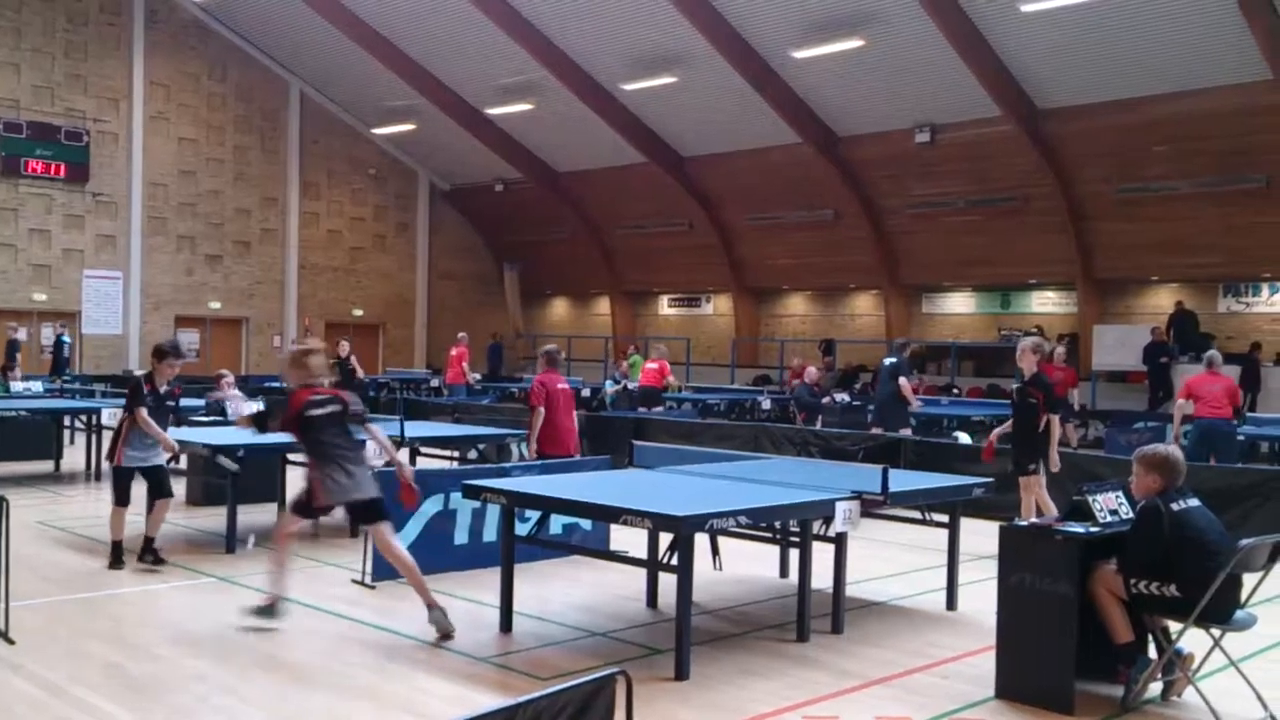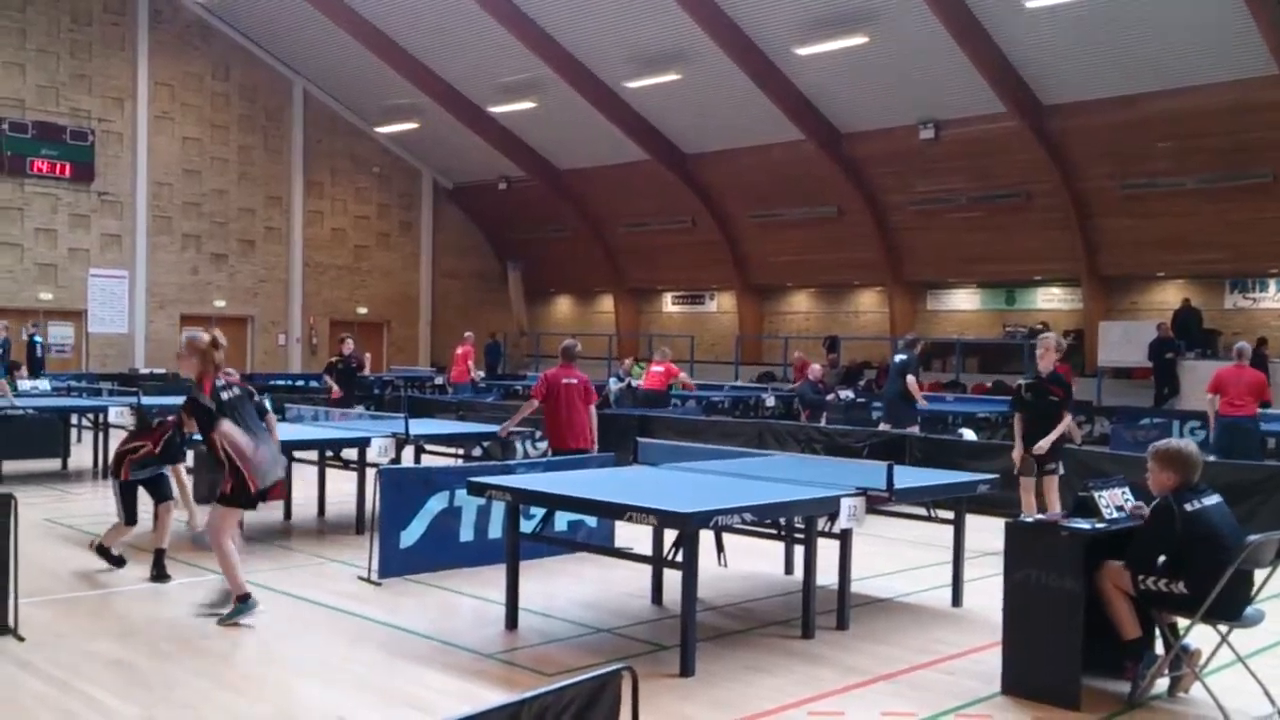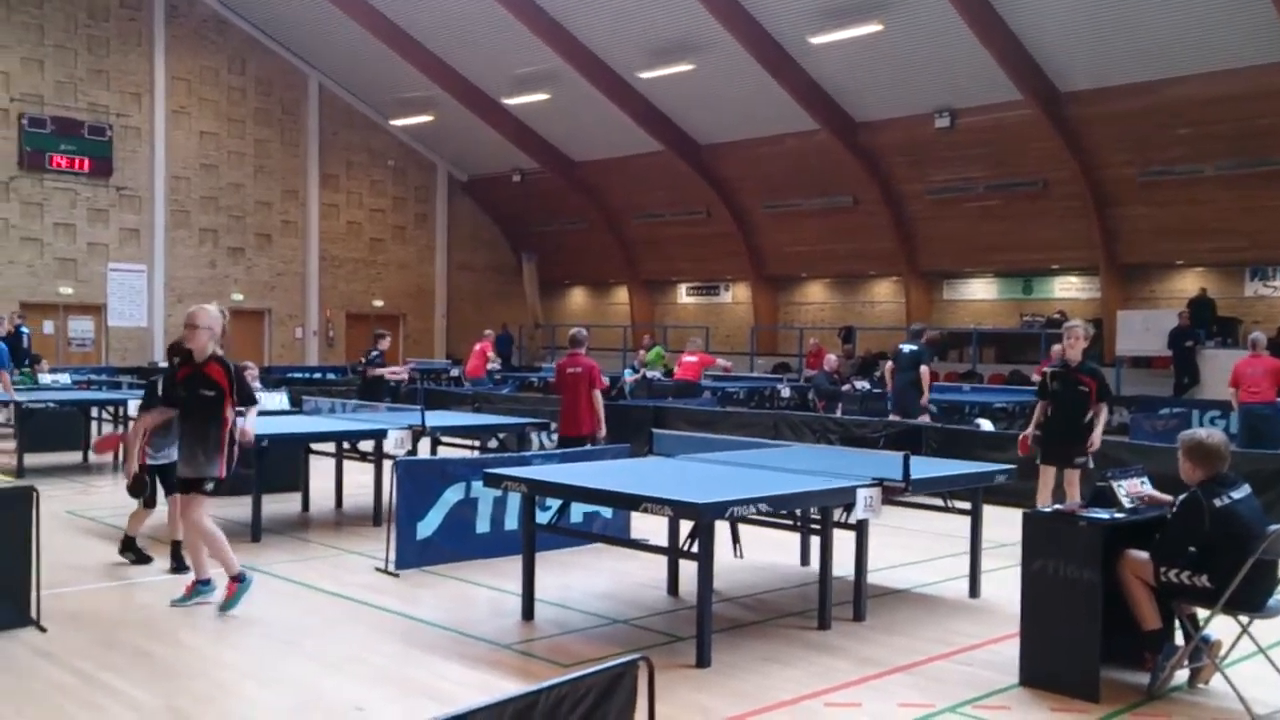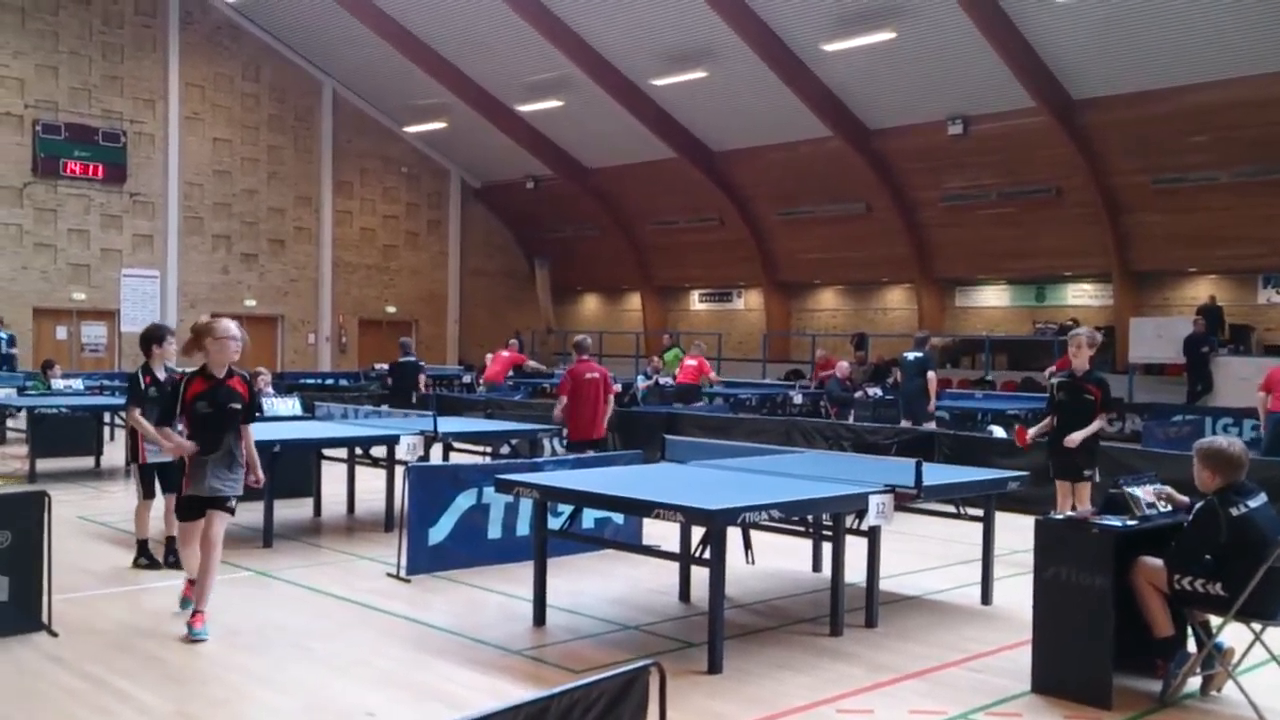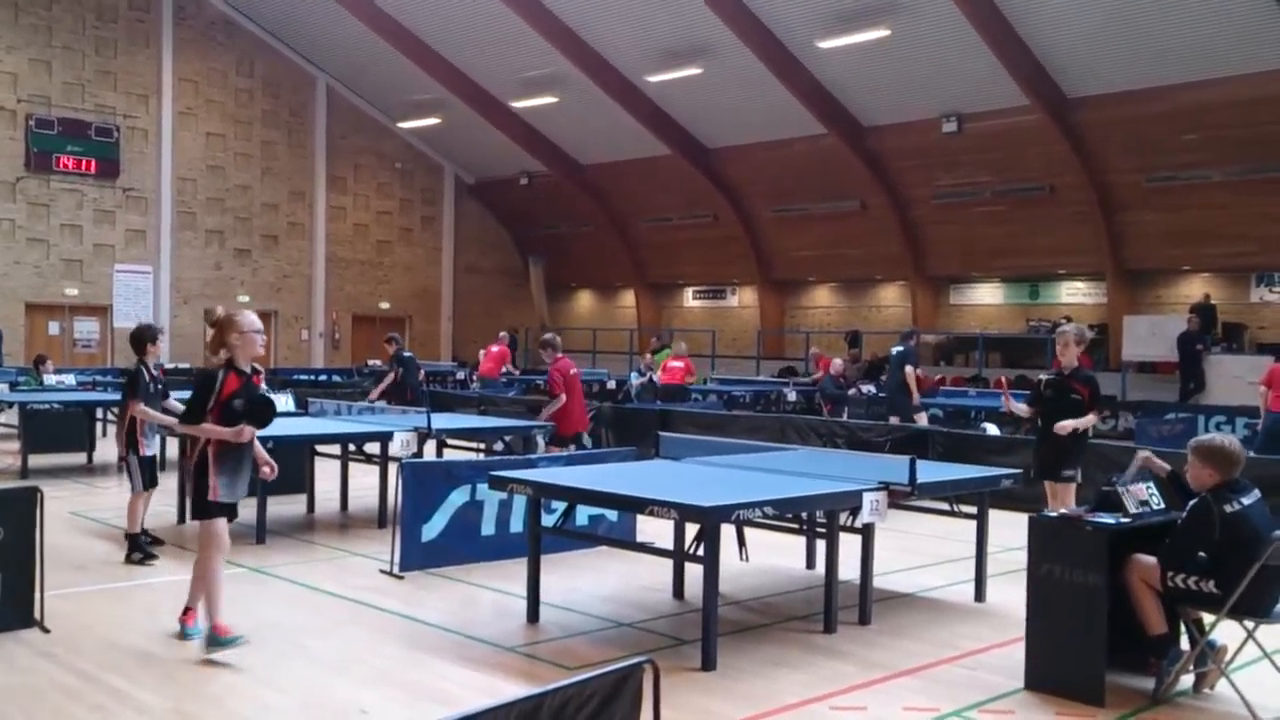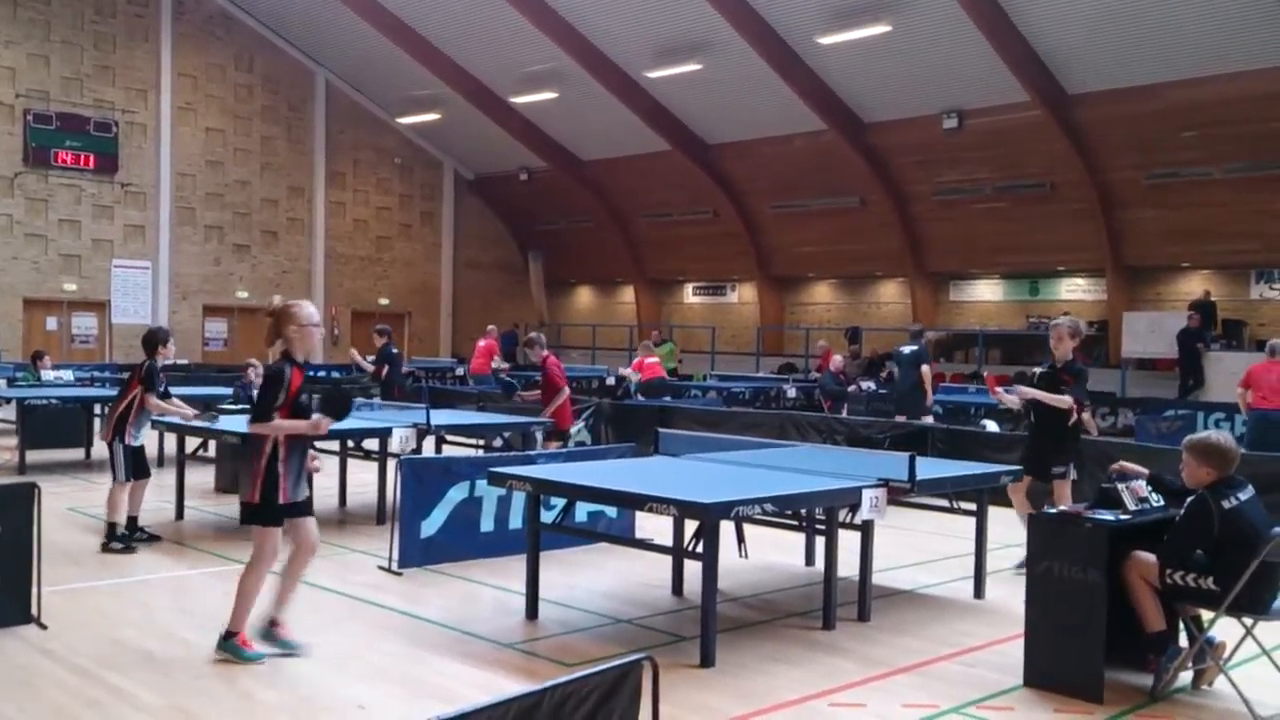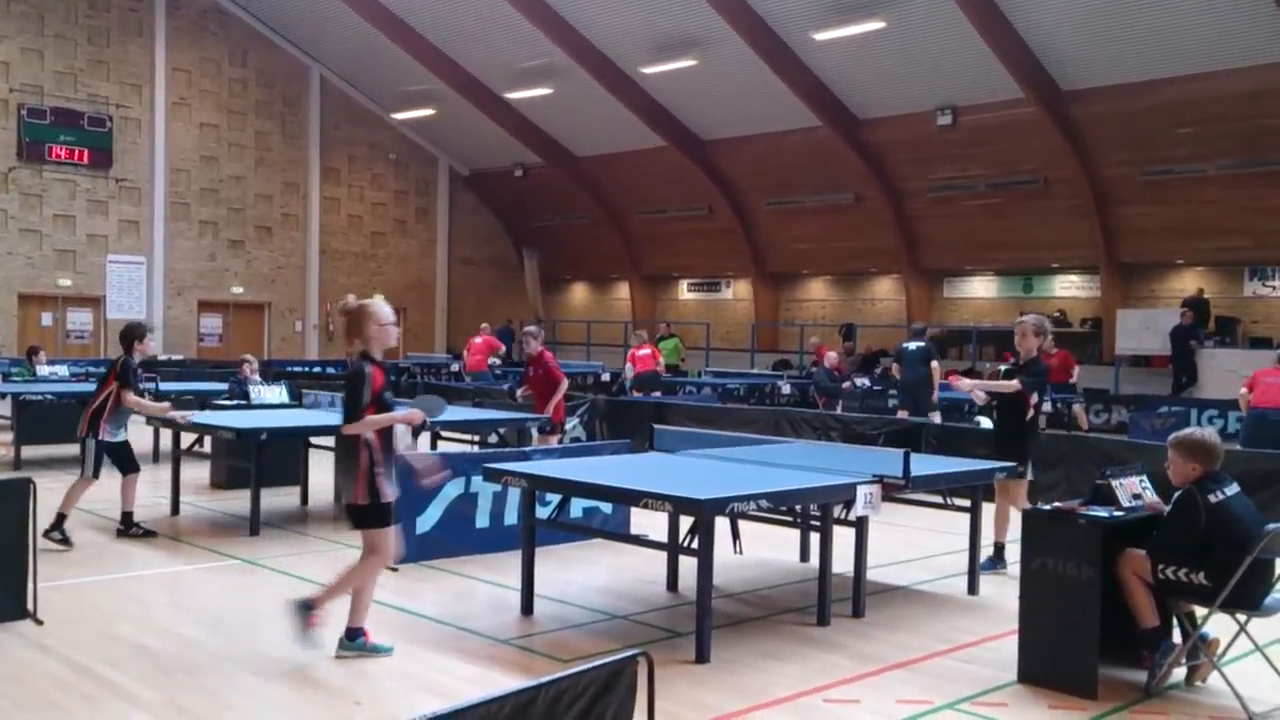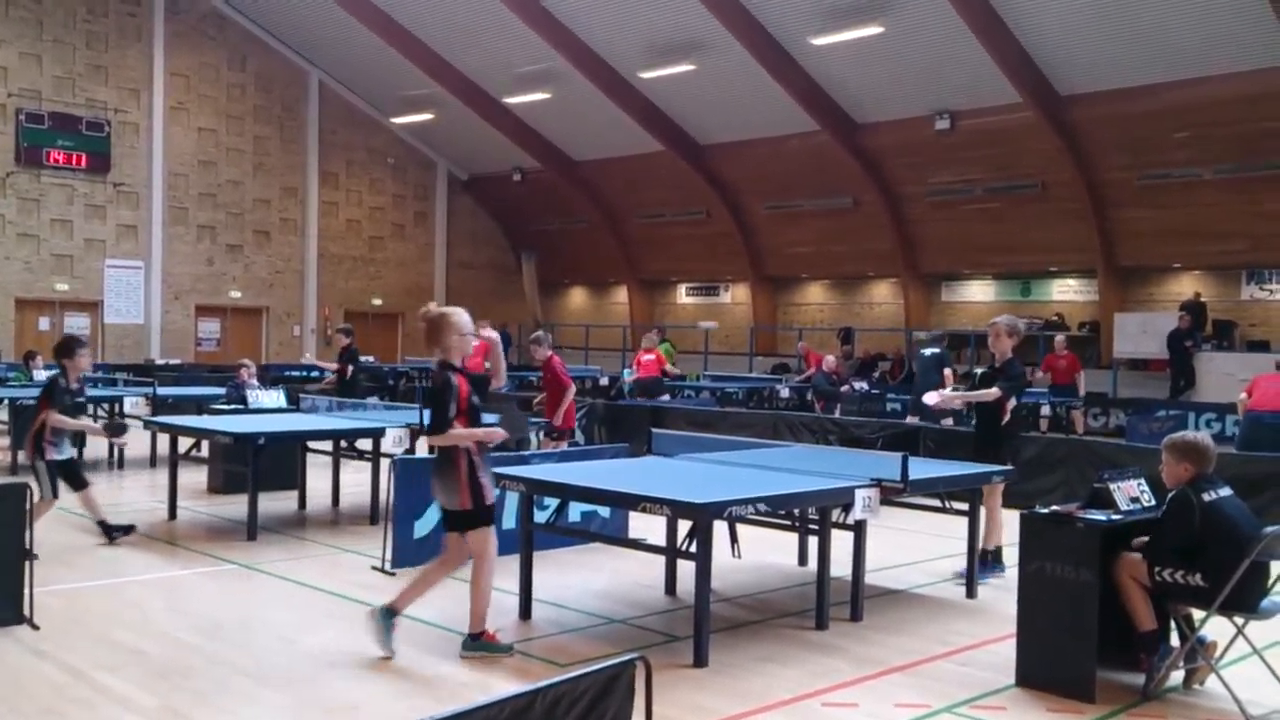
dt=0.4s
person 1, frame 1
left shoulder: (293, 404)
right shoulder: (341, 397)
left elbow: (254, 424)
right elbow: (372, 429)
left wrist: (237, 415)
right wrist: (398, 461)
left hip: (325, 483)
right hip: (358, 480)
left knee: (283, 531)
right knee: (389, 545)
left ankle: (274, 602)
right ankle: (432, 607)
person 1, frame 2
left shoulder: (197, 396)
right shoulder: (235, 384)
left elbow: (223, 426)
right elbow: (268, 417)
left wrist: (254, 453)
right wrist: (273, 450)
left hip: (247, 470)
right hip: (266, 463)
left knee: (218, 533)
right knee: (224, 527)
left ankle: (243, 599)
right ankle: (234, 589)
person 1, frame 3
left shoulder: (226, 369)
right shoulder: (178, 369)
left elbow: (252, 405)
right elbow: (168, 408)
left wrist: (247, 425)
right wrist: (139, 426)
left hip: (214, 455)
right hip: (188, 454)
left knee: (196, 518)
right knee: (187, 519)
left ankle: (237, 577)
right ankle: (203, 583)
person 1, frame 4
left shoulder: (243, 384)
right shoulder: (188, 384)
right elbow: (164, 425)
left wrist: (255, 465)
right wrist: (177, 444)
left hip: (228, 473)
right hip: (193, 472)
left knee: (212, 539)
right knee: (188, 539)
left ankle: (198, 614)
right ankle: (192, 581)
person 1, frame 5
left shoulder: (255, 379)
right shoulder: (215, 378)
right elbow: (186, 424)
left wrist: (261, 456)
right wrist: (229, 434)
left hip: (236, 474)
right hip: (210, 471)
left knee: (211, 546)
right knee: (219, 545)
left ankle: (190, 611)
right ankle: (215, 629)
person 1, frame 6
left shoulder: (299, 371)
right shoulder: (280, 372)
right elbow: (258, 423)
left wrist: (304, 450)
right wrist: (306, 426)
left hip: (291, 476)
right hip: (269, 474)
left knee: (308, 543)
right knee: (266, 553)
left ankle: (273, 623)
right ankle: (232, 637)
person 1, frame 7
left shoulder: (378, 370)
right shoulder: (362, 372)
right elbow: (351, 425)
right wrist: (401, 417)
left hip: (377, 472)
right hip: (364, 472)
left knee: (378, 552)
right knee: (383, 552)
left ankle: (355, 634)
right ankle: (312, 605)
person 1, frame 8
left shoulder: (459, 377)
right shoulder: (446, 381)
left elbow: (497, 383)
right elbow: (436, 436)
left wrist: (496, 346)
right wrist: (484, 434)
left hip: (459, 477)
right hip: (464, 478)
left knee: (453, 557)
right knee: (486, 554)
left ankle: (390, 611)
right ankle: (477, 635)
person 2, frame 1
left shoulder: (1153, 509)
right shoulder: (1189, 502)
left elbow: (1130, 565)
left wrist: (1114, 565)
right wrist: (1124, 564)
left hip: (1197, 598)
right hip: (1224, 597)
left knee: (1100, 578)
right knee: (1142, 581)
left ankle: (1135, 664)
right ankle: (1171, 657)
person 2, frame 2
left shoulder: (1167, 506)
right shoulder: (1210, 497)
left elbow: (1137, 561)
right wrist: (1151, 519)
left hip: (1207, 595)
right hip: (1235, 594)
left knee: (1108, 573)
right knee: (1156, 572)
left ankle: (1142, 661)
right ankle: (1178, 653)
person 2, frame 3
left shoulder: (1196, 500)
right shoulder: (1238, 487)
left elbow: (1162, 554)
right wrist: (1166, 501)
left hip: (1230, 588)
right hip: (1258, 585)
left knee: (1129, 562)
right knee: (1178, 565)
left ankle: (1162, 651)
right ankle: (1198, 643)
person 2, frame 4
left shoulder: (1212, 509)
right shoulder: (1254, 494)
left elbow: (1176, 561)
right wrist: (1182, 502)
left hip: (1243, 596)
left knee: (1142, 569)
right knee: (1186, 577)
left ankle: (1175, 658)
right ankle: (1210, 651)
person 2, frame 5
left shoulder: (1206, 507)
right shoulder: (1246, 490)
left elbow: (1169, 558)
right wrist: (1161, 468)
left hip: (1237, 594)
left knee: (1135, 566)
right knee: (1180, 572)
left ankle: (1168, 656)
right ankle: (1204, 649)
person 2, frame 6
left shoulder: (1204, 504)
right shoulder: (1240, 487)
left elbow: (1168, 555)
right elbow: (1181, 490)
right wrist: (1141, 472)
left hip: (1236, 590)
left knee: (1134, 563)
right knee: (1177, 571)
left ankle: (1166, 653)
right ankle: (1202, 646)
person 2, frame 7
left shoulder: (1190, 497)
right shoulder: (1225, 485)
left elbow: (1158, 551)
right wrist: (1166, 511)
left hip: (1229, 586)
right hip: (1254, 582)
left knee: (1128, 561)
right knee: (1168, 568)
left ankle: (1160, 649)
right ankle: (1195, 642)
person 2, frame 8
left shoulder: (1183, 497)
right shoulder: (1219, 489)
left elbow: (1156, 554)
left wrist: (1147, 545)
right wrist: (1155, 541)
left hip: (1225, 587)
right hip: (1250, 584)
left knee: (1125, 565)
right knee: (1165, 571)
left ankle: (1157, 653)
right ankle: (1193, 646)
person 3, frame 1
left shoulder: (174, 391)
right shoulder: (140, 385)
right elbow: (142, 417)
left wrist: (166, 445)
right wrist: (166, 439)
left hip: (153, 453)
right hip: (126, 452)
left knee: (164, 498)
right knee: (121, 504)
left ankle: (148, 548)
right ankle: (116, 551)
person 3, frame 2
right shoulder: (173, 433)
right elbow: (179, 475)
right wrist: (192, 511)
left hip: (153, 467)
right hip: (129, 469)
left knee: (166, 507)
right knee: (129, 523)
left ankle: (159, 564)
right ankle: (102, 546)
person 3, frame 3
right shoulder: (156, 386)
left hip: (171, 453)
right hip: (147, 454)
left knee: (177, 499)
right knee: (148, 507)
left ankle: (177, 553)
right ankle: (128, 544)
person 3, frame 4
left shoulder: (175, 378)
right shoulder: (139, 378)
right elbow: (133, 417)
right wrist: (160, 440)
left hip: (169, 450)
right hip: (145, 450)
left knee: (173, 497)
right knee: (146, 500)
left ankle: (171, 550)
right ankle: (142, 552)
person 3, frame 5
left shoulder: (155, 374)
right shoulder: (138, 374)
left elbow: (167, 402)
right elbow: (137, 409)
right wrist: (172, 422)
left hip: (150, 440)
right hip: (136, 442)
left knee: (149, 488)
right knee: (140, 491)
left ankle: (137, 531)
right ankle: (134, 547)
person 3, frame 6
left shoulder: (157, 373)
right shoulder: (149, 368)
left elbow: (170, 401)
right elbow: (151, 402)
left wrist: (197, 414)
right wrist: (183, 414)
left hip: (133, 433)
right hip: (120, 431)
left knee: (142, 478)
right knee: (122, 482)
left ankle: (131, 528)
right ankle: (111, 537)
person 3, frame 7
left shoulder: (135, 369)
right shoulder: (125, 364)
left elbow: (139, 404)
right elbow: (128, 400)
left wrist: (169, 414)
right wrist: (163, 407)
left hip: (116, 430)
right hip: (97, 429)
left knee: (132, 472)
right knee: (88, 478)
left ankle: (127, 524)
right ankle: (56, 527)
person 3, frame 8
left shoulder: (79, 386)
right shoulder: (56, 384)
left elbow: (78, 421)
right elbow: (52, 418)
left wrist: (107, 435)
right wrist: (88, 427)
left hip: (63, 447)
right hip: (43, 447)
left knee: (83, 488)
right knee: (49, 499)
left ankle: (107, 529)
person 4, frame 1
left shoulder: (1045, 385)
right shoulder: (1018, 387)
left elbow: (1054, 419)
left wrist: (1053, 450)
right wrist: (1000, 430)
left hip: (1037, 445)
right hip: (1019, 446)
left knee: (1039, 491)
right knee: (1026, 492)
person 4, frame 2
left shoulder: (1062, 383)
right shoulder: (1025, 383)
left elbow: (1067, 418)
right elbow: (1018, 416)
left wrist: (1049, 440)
right wrist: (1018, 444)
left hip: (1051, 446)
right hip: (1028, 446)
left knee: (1051, 492)
right knee: (1026, 491)
person 4, frame 3
left shoulder: (1093, 373)
right shoulder: (1051, 371)
left elbow: (1102, 406)
left wrist: (1098, 431)
right wrist: (1032, 427)
left hip: (1078, 436)
right hip: (1051, 434)
left knee: (1071, 484)
right knee: (1045, 484)
person 4, frame 4
left shoulder: (1099, 382)
right shoulder: (1058, 381)
left elbow: (1102, 418)
left wrist: (1082, 434)
right wrist: (1035, 430)
left hip: (1085, 448)
right hip: (1059, 446)
left knee: (1082, 499)
right knee: (1064, 498)
person 4, frame 5
left shoulder: (1087, 380)
right shoulder: (1046, 379)
left elbow: (1093, 416)
right elbow: (1030, 410)
left wrist: (1073, 423)
right wrist: (1012, 405)
left hip: (1071, 447)
right hip: (1046, 445)
left knee: (1066, 500)
right knee: (1052, 498)
person 4, frame 6
left shoulder: (1078, 372)
right shoulder: (1041, 372)
left elbow: (1067, 401)
right elbow: (1021, 403)
left wrist: (1034, 393)
right wrist: (1003, 397)
left hip: (1062, 443)
right hip: (1035, 441)
left knee: (1062, 497)
right knee: (1015, 488)
person 4, frame 7
left shoulder: (1039, 370)
right shoulder: (1007, 368)
left elbow: (1013, 386)
right elbow: (985, 399)
left wrist: (975, 383)
right wrist: (971, 390)
left hip: (1022, 441)
right hip: (1002, 438)
left knee: (1018, 500)
right knee: (1001, 497)
right ankle: (998, 555)
person 4, frame 8
left shoulder: (1015, 371)
right shoulder: (984, 371)
left elbow: (993, 394)
right elbow: (968, 401)
left wrist: (956, 395)
right wrist: (951, 400)
left hip: (1002, 444)
right hip: (982, 441)
left knee: (992, 501)
right knee: (990, 502)
left ankle: (983, 560)
right ankle: (996, 559)
